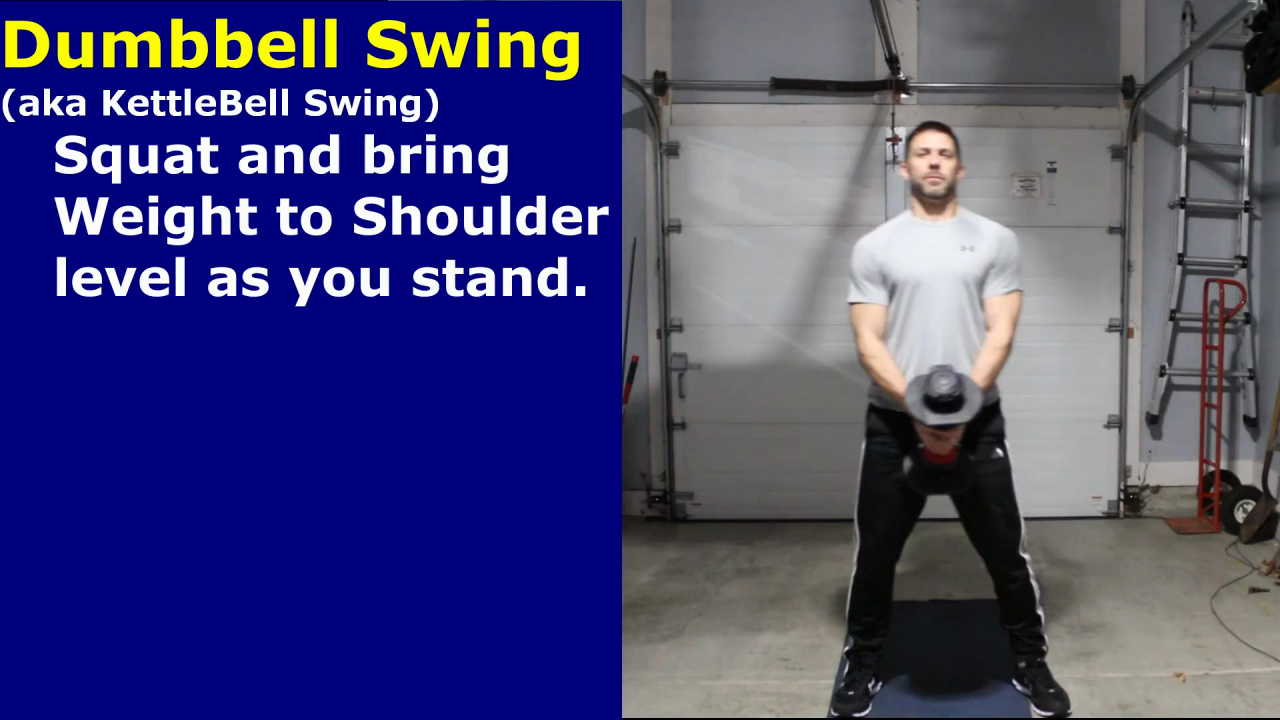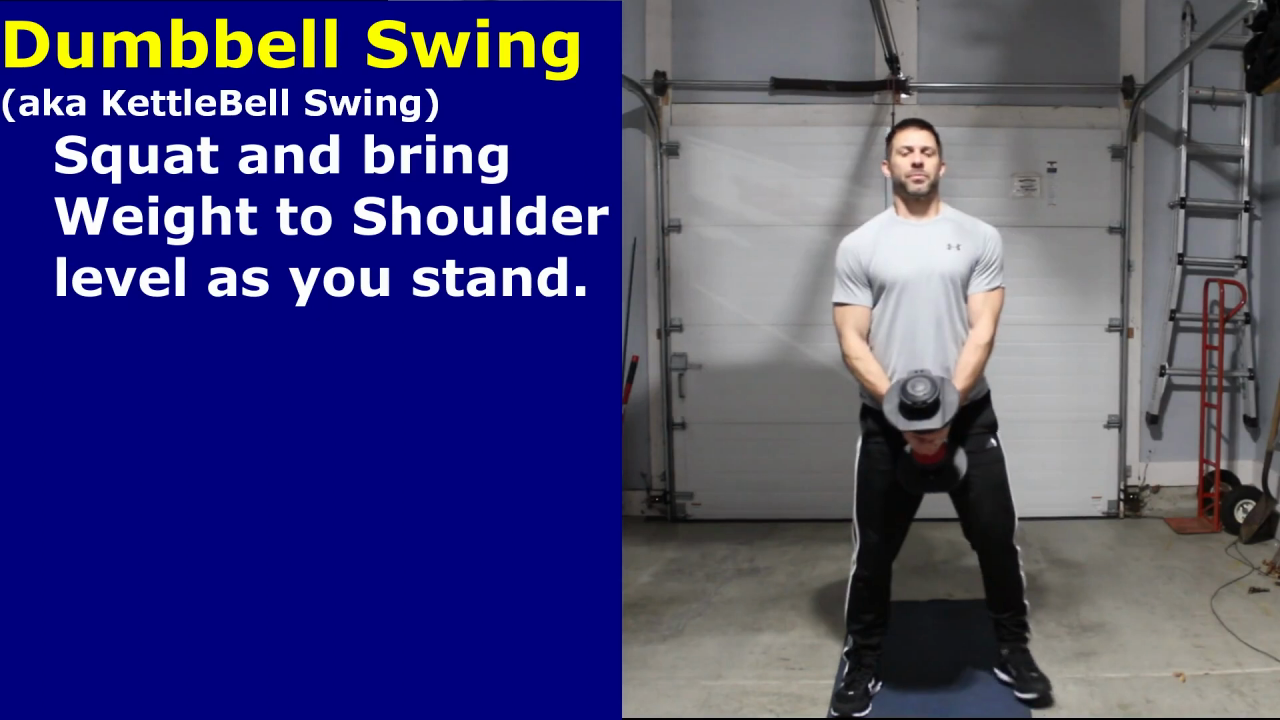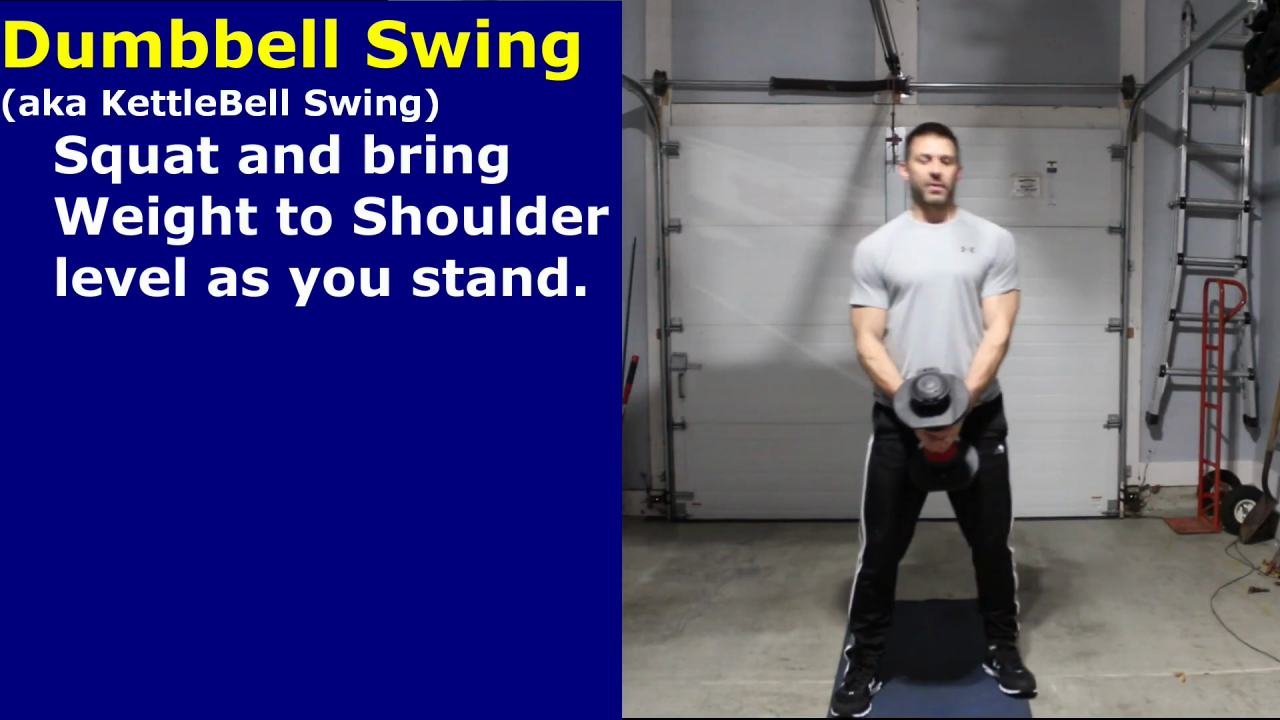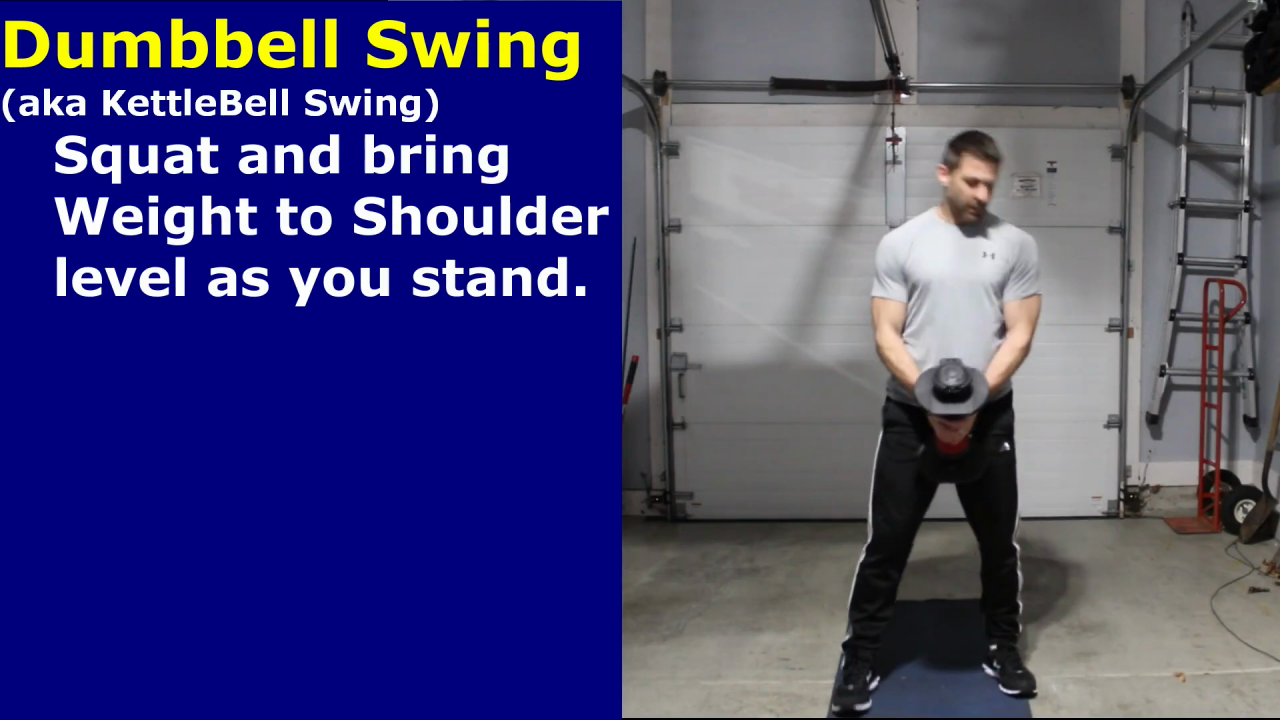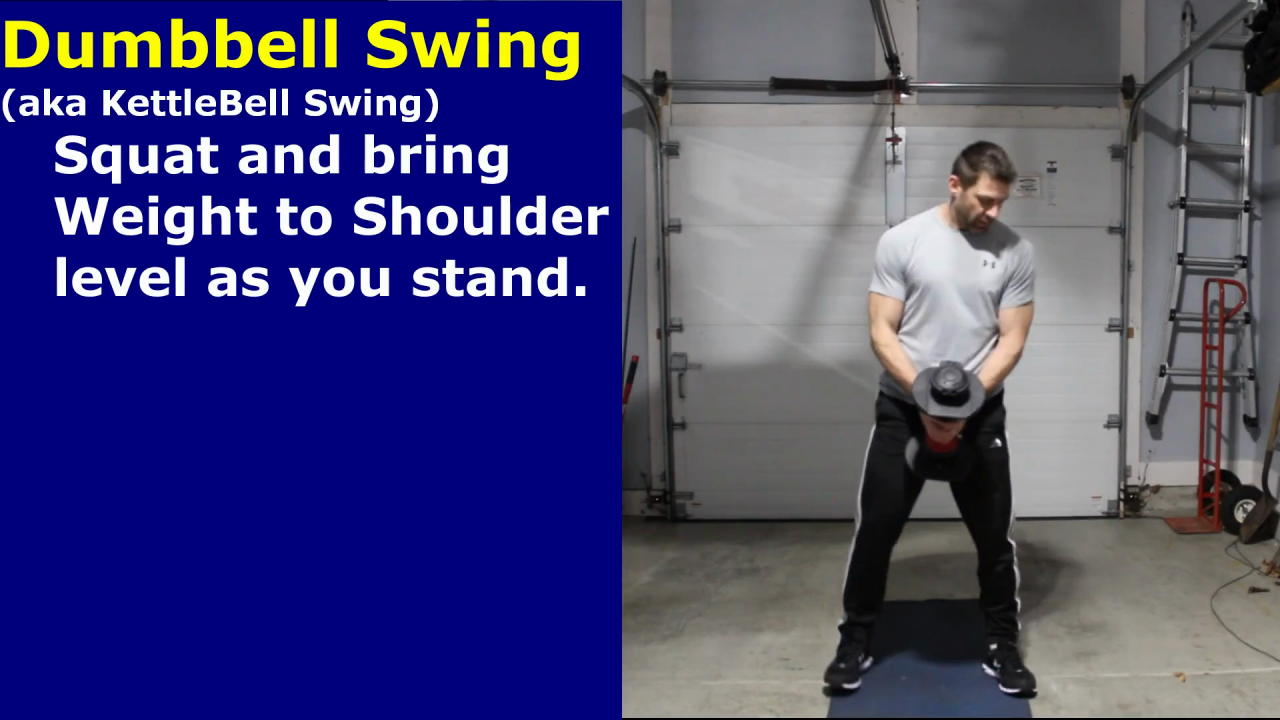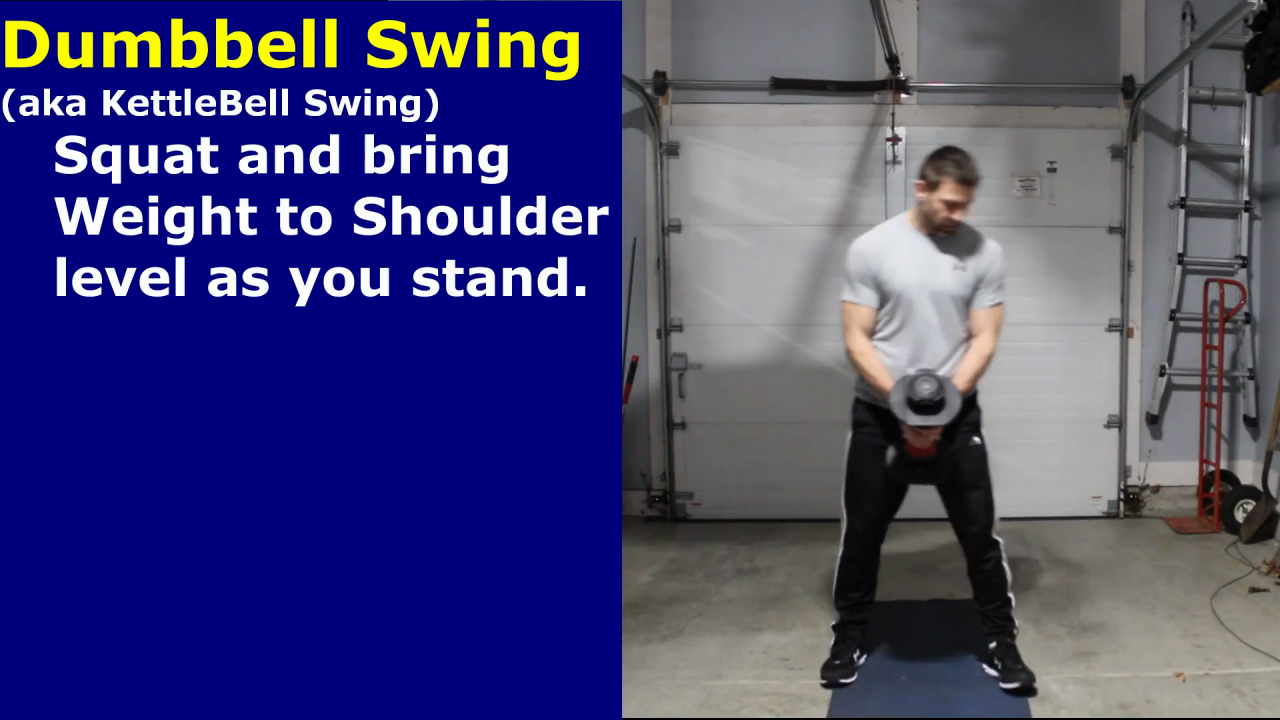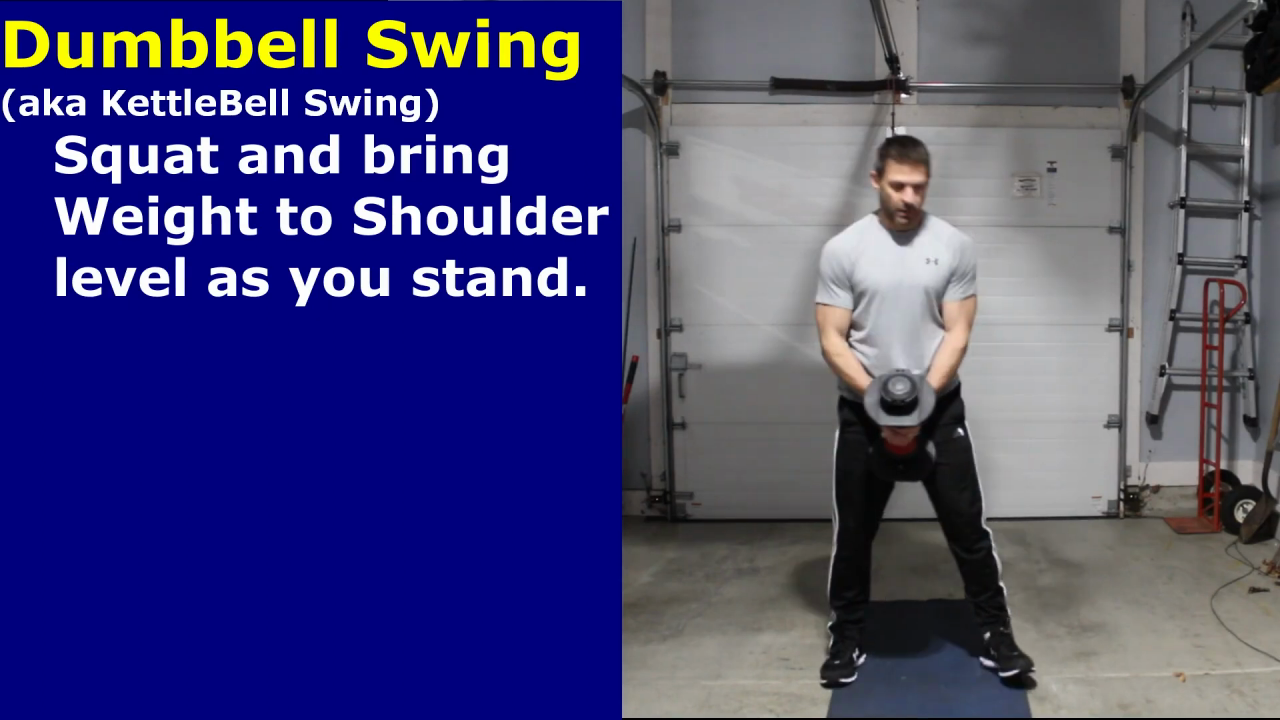
dt=0.2s
person 1, frame 1
left shoulder: (997, 240)
right shoulder: (875, 246)
left elbow: (1001, 333)
right elbow: (868, 341)
right wrist: (916, 407)
left hip: (978, 419)
right hip: (894, 422)
left knee: (1005, 551)
right knee: (876, 552)
left ankle: (1031, 664)
right ankle: (863, 665)
person 1, frame 2
left shoulder: (979, 237)
right shoulder: (858, 246)
left elbow: (983, 331)
right elbow: (852, 341)
left hip: (968, 415)
right hip: (886, 420)
left knee: (996, 539)
right knee: (874, 550)
left ankle: (1013, 651)
right ankle: (862, 663)
person 1, frame 3
left shoulder: (993, 241)
right shoulder: (876, 248)
left elbow: (998, 332)
right elbow: (868, 341)
left hip: (978, 416)
right hip: (898, 418)
left knee: (991, 543)
right knee: (880, 548)
left ankle: (1001, 647)
right ankle: (863, 663)
person 1, frame 4
left shoulder: (1016, 244)
right shoulder: (900, 243)
left elbow: (1020, 335)
right elbow: (887, 335)
left wrist: (974, 400)
left hip: (988, 412)
right hip: (909, 411)
left knee: (999, 539)
right knee: (887, 538)
left ankle: (1002, 647)
right ankle: (860, 659)
person 1, frame 5
left shoulder: (1016, 252)
right shoulder: (901, 241)
left elbow: (1012, 339)
right elbow: (882, 331)
right wrist: (926, 398)
left hip: (980, 411)
right hip: (902, 408)
left knee: (995, 535)
right knee: (875, 530)
left ankle: (1002, 647)
right ankle: (855, 641)
person 1, frame 6
left shoulder: (986, 254)
right shoulder: (872, 248)
left elbow: (984, 340)
right elbow: (856, 337)
left hip: (957, 411)
right hip: (879, 413)
left knee: (979, 532)
right knee: (862, 532)
left ankle: (1001, 646)
right ankle: (849, 639)
person 1, frame 7
left shoulder: (955, 246)
right shoulder: (842, 250)
left elbow: (957, 334)
right elbow: (832, 338)
left hip: (940, 406)
right hip: (862, 410)
left knee: (966, 523)
right knee: (853, 531)
left ankle: (996, 635)
right ankle: (847, 637)
